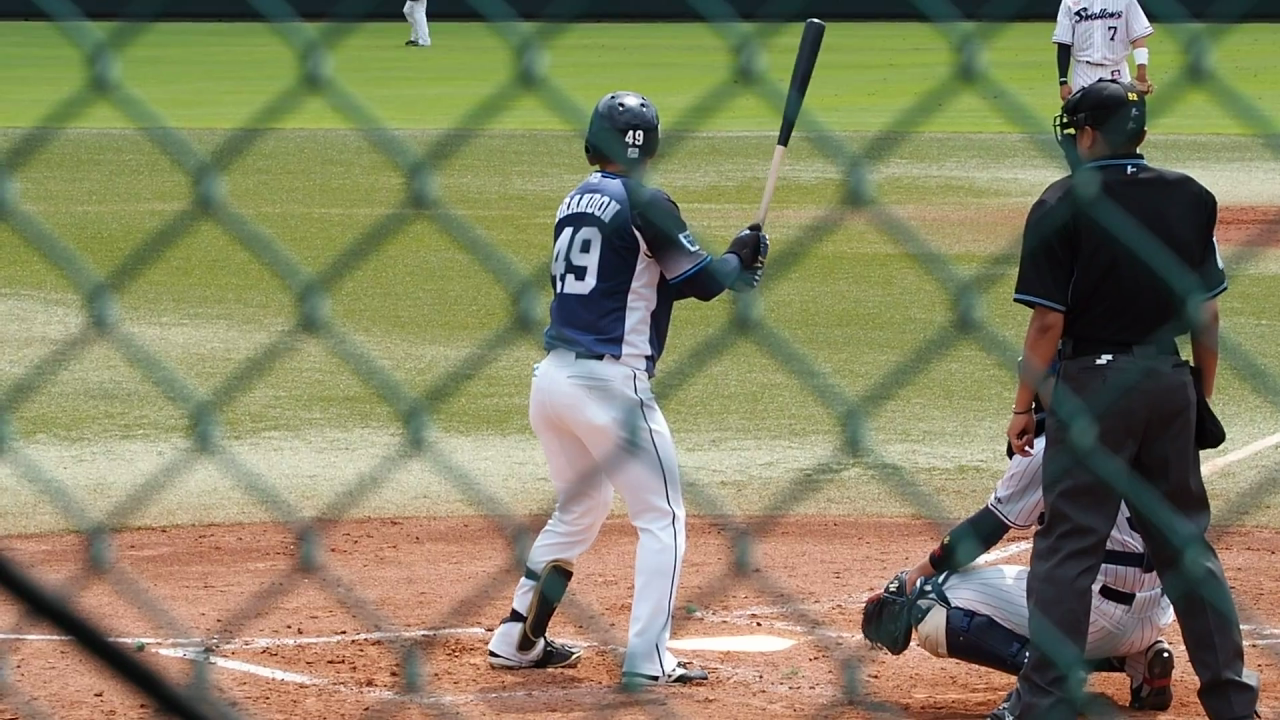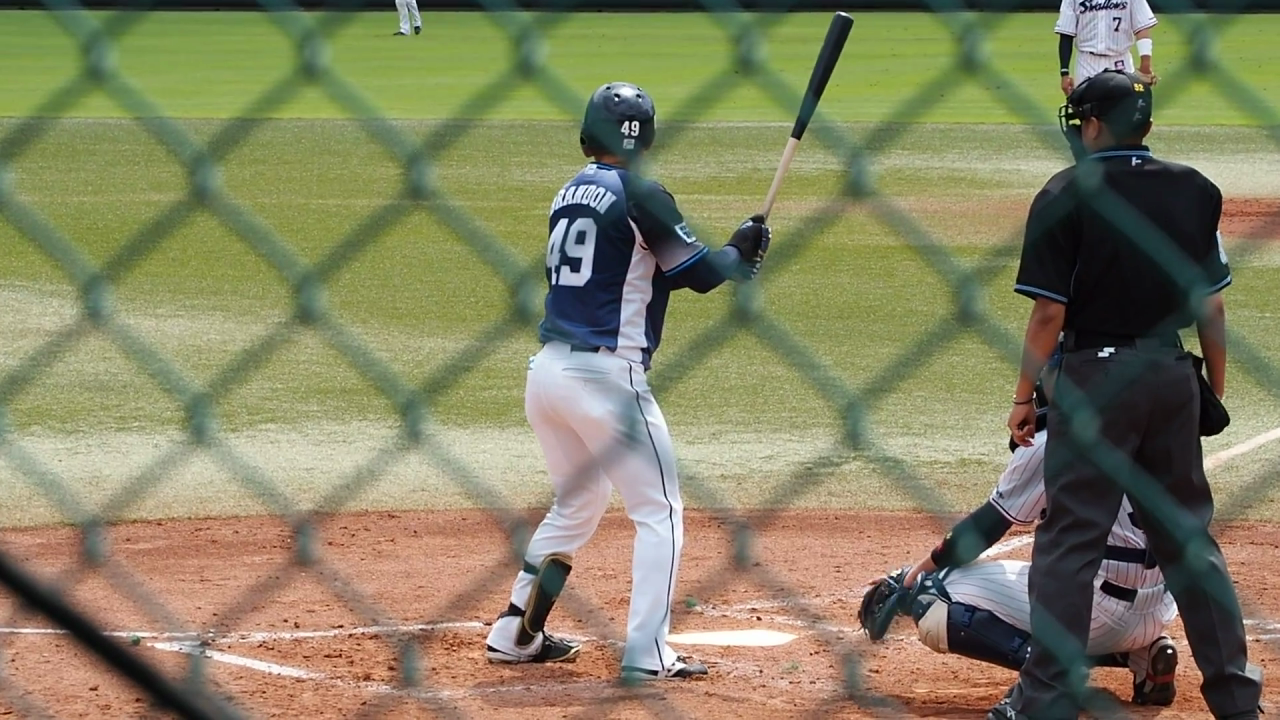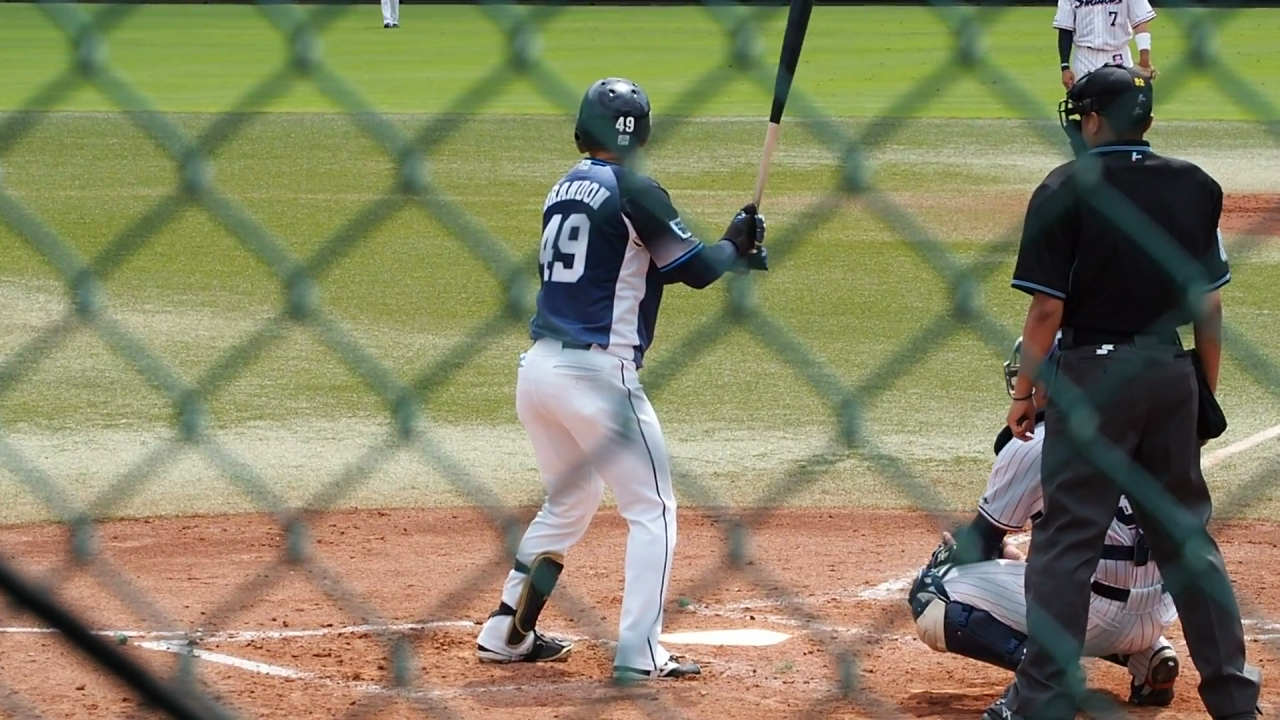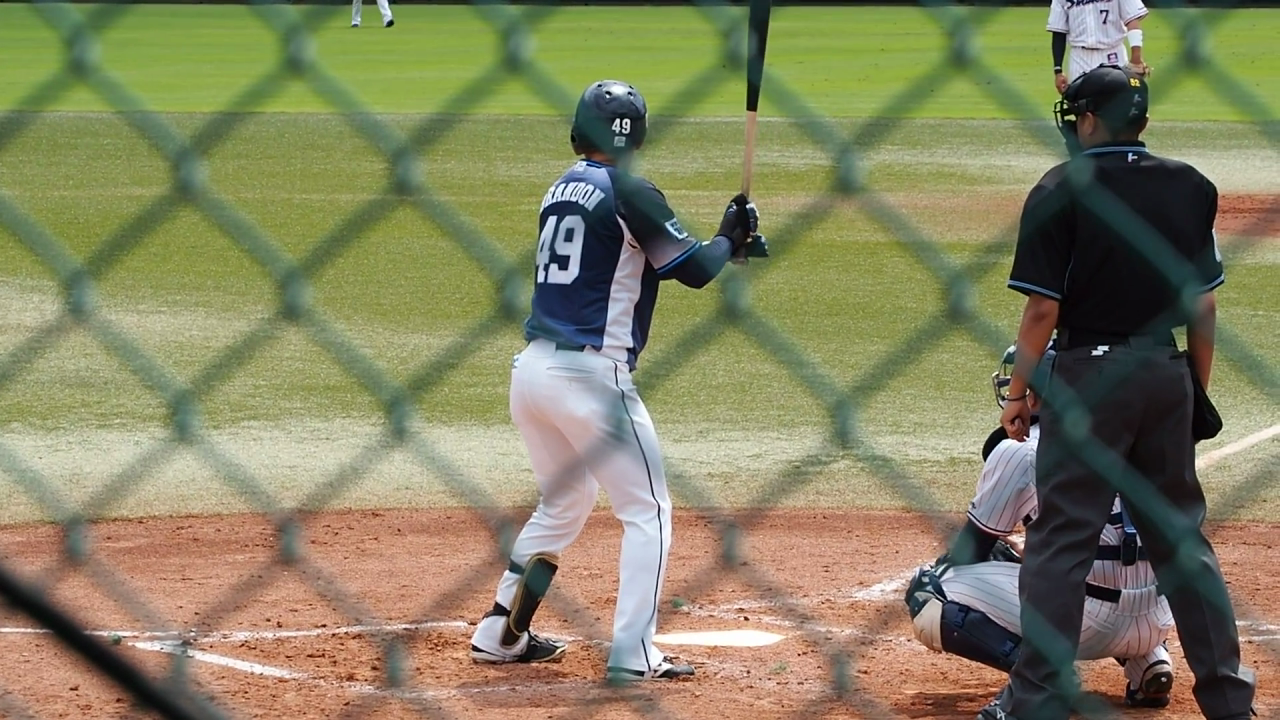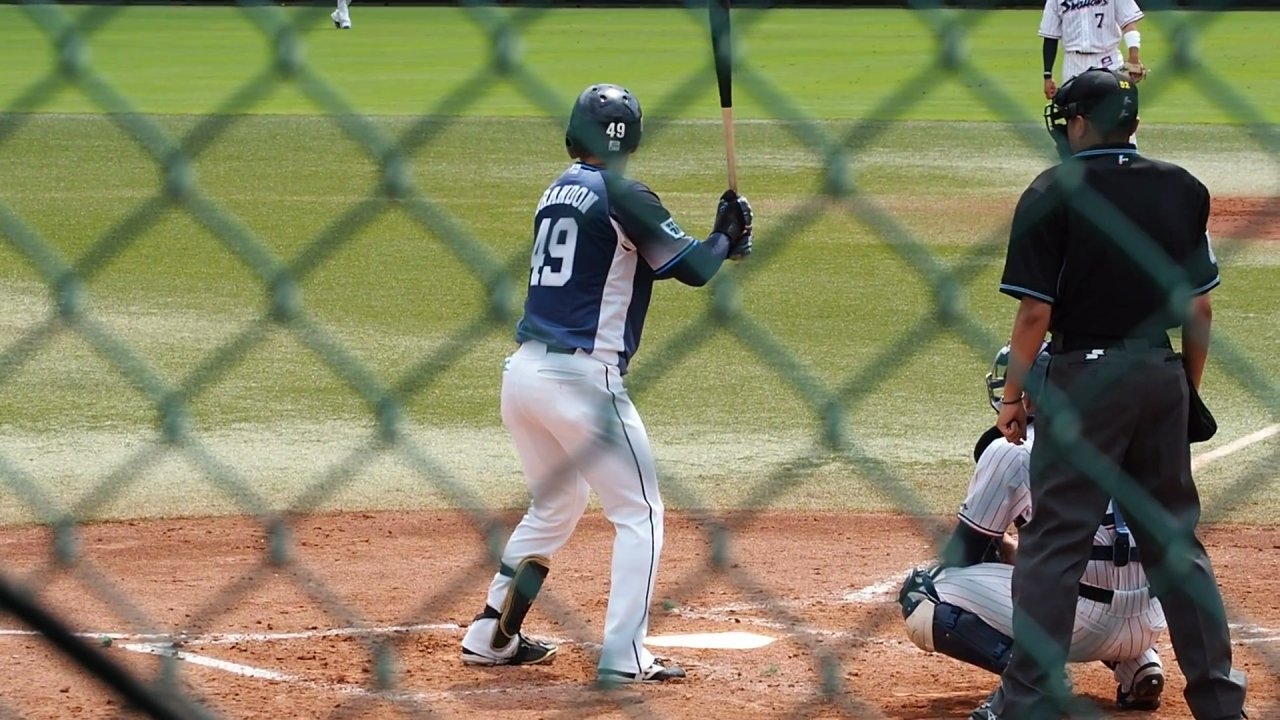
dt=0.4s
person 1, frame 1
left shoulder: (1063, 203)
right shoulder: (1190, 197)
left elbow: (1048, 319)
right elbow: (1206, 312)
left wrist: (1023, 404)
right wrist: (1201, 399)
left hip: (1095, 382)
right hip: (1169, 380)
left knee: (1067, 546)
right knee: (1185, 540)
person 1, frame 2
left shoulder: (1067, 194)
right shoulder: (1195, 190)
left elbow: (1050, 311)
right elbow: (1210, 304)
left wrist: (1023, 396)
right wrist: (1216, 391)
left hip: (1096, 375)
right hip: (1173, 374)
left knee: (1070, 539)
right knee: (1188, 534)
person 1, frame 3
left shoulder: (1066, 188)
right shoulder: (1195, 186)
left elbow: (1047, 307)
right elbow: (1209, 301)
left wrist: (1023, 390)
right wrist: (1207, 391)
left hip: (1094, 372)
right hip: (1172, 371)
left knee: (1067, 537)
right knee: (1186, 532)
person 1, frame 4
left shoulder: (1062, 188)
right shoulder: (1190, 186)
left elbow: (1043, 307)
right elbow: (1203, 303)
left wrist: (1017, 391)
right wrist: (1197, 390)
left hip: (1089, 373)
right hip: (1166, 373)
left knee: (1061, 538)
right knee: (1181, 533)
person 1, frame 5
left shoulder: (1053, 192)
right shoulder: (1183, 189)
left elbow: (1035, 310)
right elbow: (1200, 306)
left wrist: (1013, 394)
right wrist: (1187, 386)
left hip: (1086, 377)
right hip: (1162, 375)
left knee: (1055, 541)
right knee: (1174, 538)
person 2, frame 1
left shoulder: (574, 201)
right shoulder: (644, 203)
right elbow: (703, 283)
left wrist: (728, 265)
right wrist: (740, 257)
left hip: (553, 376)
right hip: (609, 383)
left knee: (577, 512)
right knee: (662, 519)
left ankle: (517, 639)
right ankle: (648, 660)
person 2, frame 2
left shoulder: (569, 193)
right shoulder: (640, 195)
right elbow: (700, 275)
left wrist: (728, 257)
right wrist: (740, 249)
left hip: (548, 370)
right hip: (605, 375)
left knee: (575, 505)
right knee: (659, 511)
left ankle: (515, 633)
right ankle: (647, 654)
person 2, frame 3
left shoulder: (564, 187)
right shoulder: (633, 191)
right elbow: (696, 270)
left wrist: (730, 249)
right wrist: (736, 242)
left hip: (539, 367)
right hip: (597, 373)
left knee: (567, 504)
right knee: (652, 511)
left ankle: (507, 633)
right ankle: (639, 655)
person 2, frame 4
left shoulder: (560, 189)
right shoulder: (629, 193)
right elbow: (695, 269)
left wrist: (728, 243)
right wrist: (729, 235)
left hip: (532, 368)
right hip: (590, 374)
left knee: (561, 504)
right knee: (647, 511)
left ankle: (500, 633)
right ankle: (633, 655)
person 2, frame 5
left shoulder: (557, 191)
right shoulder: (623, 196)
right elbow: (694, 269)
left wrist: (717, 239)
right wrist: (725, 234)
left hip: (524, 371)
right hip: (581, 378)
left knee: (554, 507)
right knee: (640, 513)
left ankle: (492, 635)
right ankle: (624, 657)
person 3, frame 1
left shoulder: (1048, 450)
left elbow: (982, 531)
left wrist: (912, 579)
left hip: (1098, 613)
right hip: (1153, 616)
left knee: (930, 601)
right ankle: (1139, 658)
person 3, frame 2
left shoulder: (1050, 443)
left elbow: (983, 529)
left wrist: (913, 574)
left hip: (1103, 609)
right hip: (1157, 611)
left knee: (930, 597)
right ankle: (1144, 654)
person 3, frame 3
left shoulder: (1030, 445)
left elbow: (981, 542)
left wrist: (947, 565)
right wrist: (1020, 559)
left hip: (1096, 612)
right hip: (1157, 615)
left knee: (931, 594)
right ankle: (1148, 655)
person 3, frame 4
left shoulder: (1019, 448)
left elbow: (971, 550)
left hip: (1088, 618)
right hip: (1155, 620)
left knee: (927, 592)
right ankle: (1147, 660)
person 3, frame 5
left shoulder: (1010, 449)
left elbow: (961, 555)
right wrist: (1018, 553)
left hip: (1080, 621)
right hip: (1146, 624)
left knee: (922, 593)
right ankle: (1137, 665)
